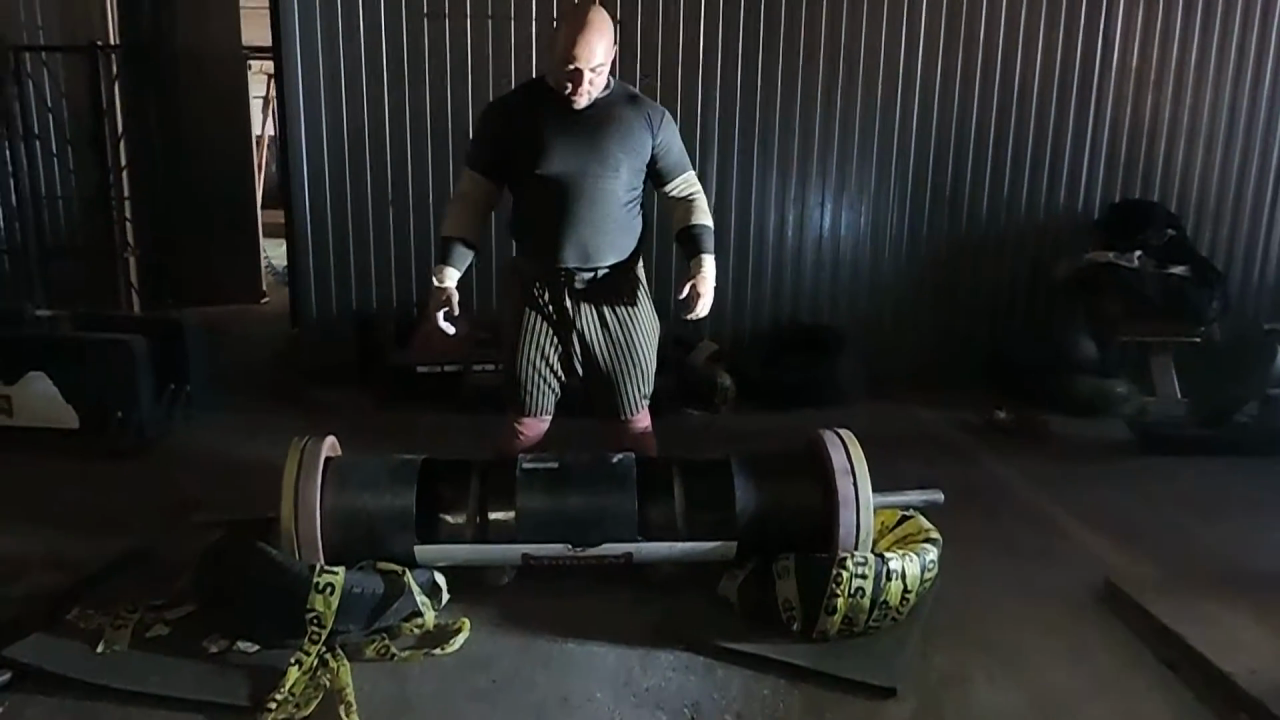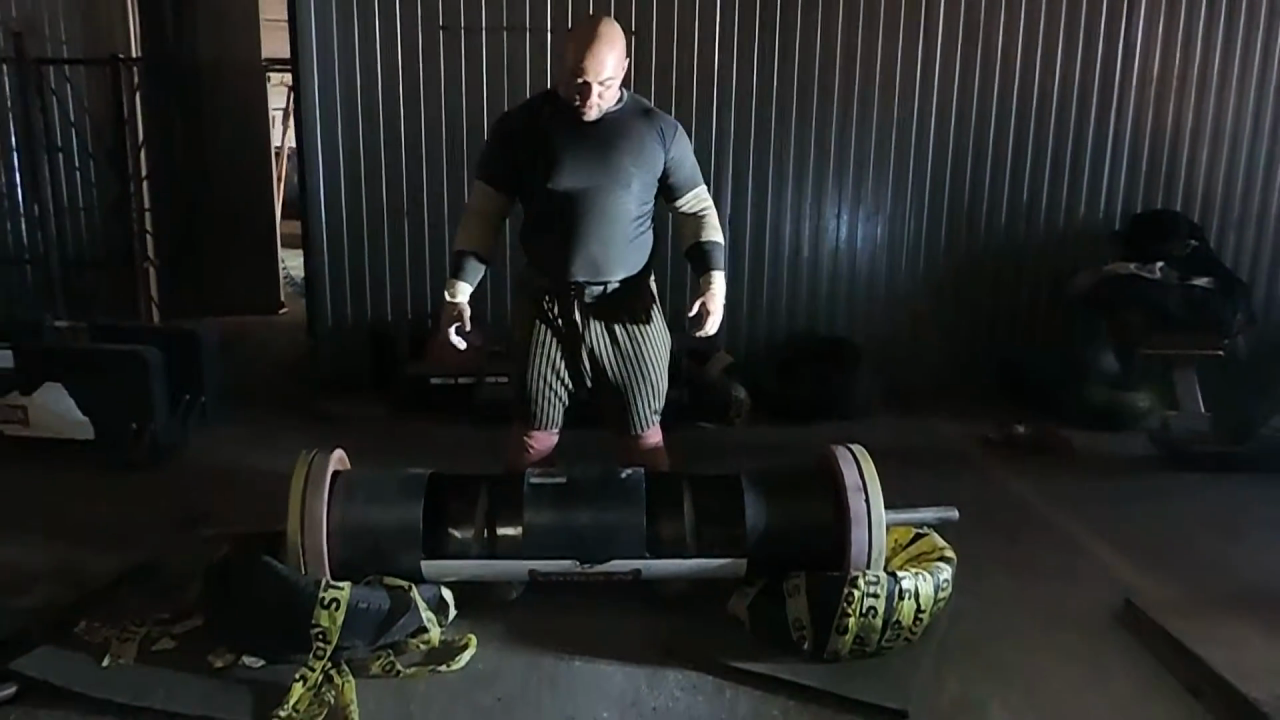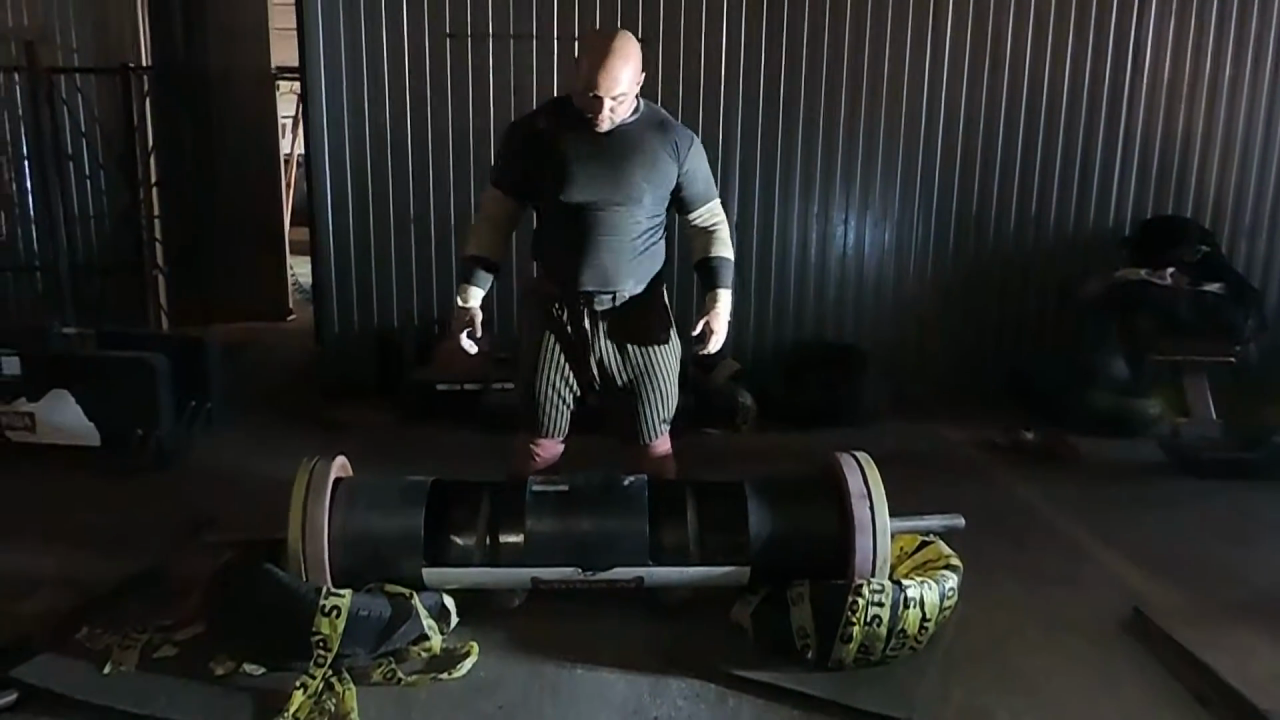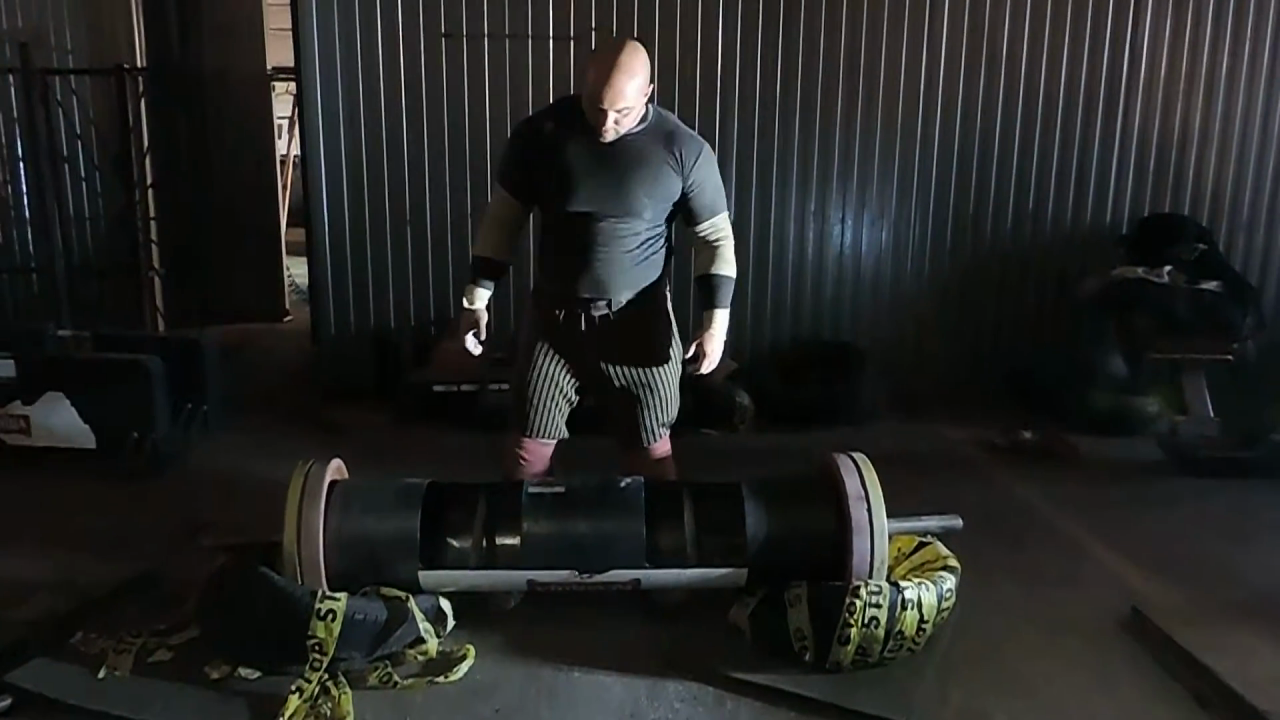
dt=0.2s
person 1, frame 1
left shoulder: (646, 117)
right shoulder: (508, 114)
left elbow: (685, 193)
right elbow: (472, 199)
left wrist: (703, 263)
right wrist: (447, 276)
left hip: (617, 292)
right hip: (536, 291)
left knee: (634, 418)
right knee: (526, 421)
person 1, frame 2
left shoulder: (660, 130)
right shoulder: (520, 126)
left elbow: (695, 208)
right elbow: (484, 212)
left wrist: (713, 280)
right wrist: (459, 291)
left hip: (627, 306)
right hip: (544, 304)
left knee: (644, 434)
right knee: (535, 435)
person 1, frame 3
left shoulder: (675, 140)
right shoulder: (534, 132)
left elbow: (709, 223)
right elbow: (496, 217)
left wrist: (719, 298)
right wrist: (470, 295)
left hip: (639, 315)
right hip: (554, 312)
left knee: (653, 444)
right knee: (541, 444)
person 1, frame 4
left shoulder: (684, 149)
right shoulder: (540, 133)
left elbow: (715, 238)
right elbow: (503, 217)
left wrist: (716, 320)
right wrist: (477, 296)
left hip: (639, 320)
right hip: (553, 315)
left knee: (651, 449)
right knee: (530, 445)
